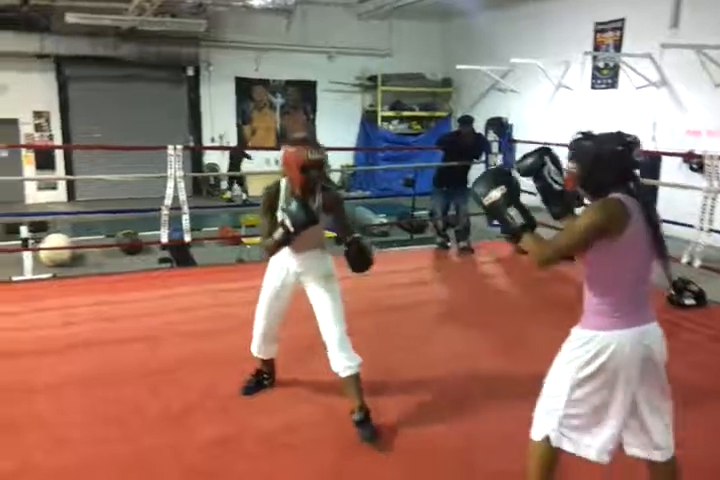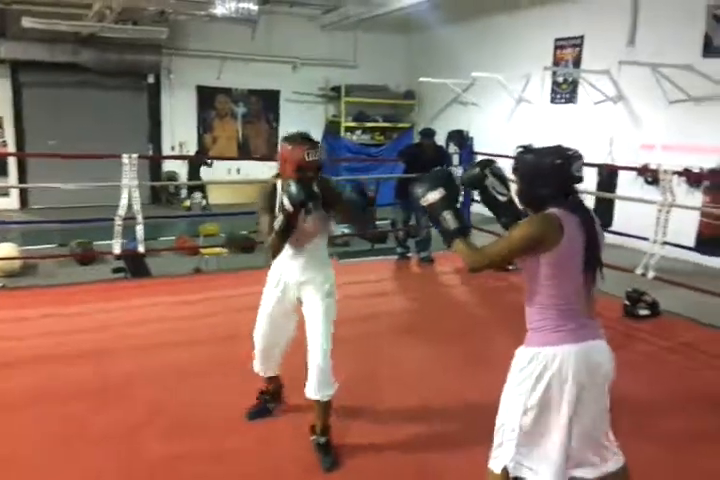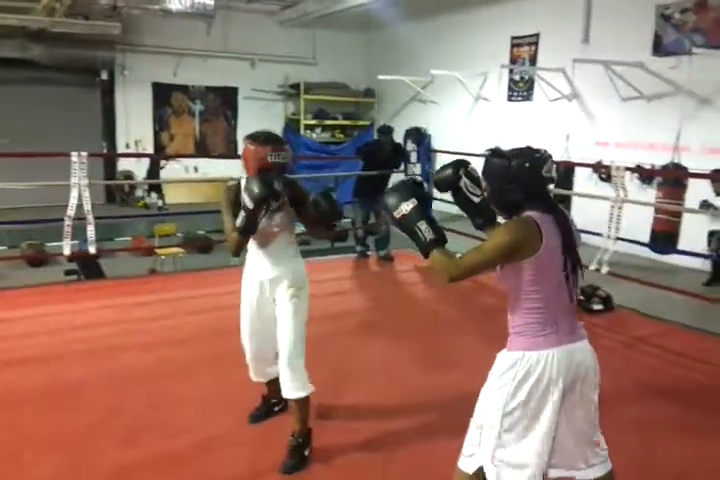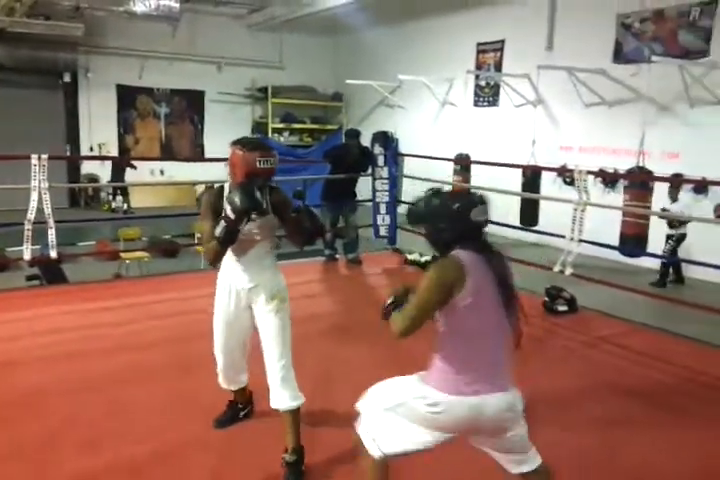
dt=0.4s
person 1, frame 1
left shoulder: (329, 196)
right shoulder: (274, 194)
left elbow: (344, 228)
right elbow: (268, 247)
left wrist: (353, 243)
right wrist: (287, 229)
left hip: (318, 265)
right hip: (283, 263)
left knee: (336, 335)
right knee: (264, 324)
left ankle: (361, 413)
right ankle: (266, 373)
person 1, frame 2
left shoulder: (327, 190)
right shoulder: (271, 194)
left elbow: (363, 227)
right elbow: (272, 249)
left wrist: (363, 208)
right wrist: (288, 211)
left hip: (318, 278)
right hip: (283, 275)
left knee: (319, 356)
right knee: (265, 342)
left ankle: (322, 433)
right ankle: (270, 392)
person 1, frame 3
left shoulder: (292, 190)
right shoulder: (235, 194)
left elbow: (317, 231)
right elbow: (234, 247)
left wrist: (328, 220)
right wrist: (251, 209)
left hip: (289, 273)
right hip: (256, 273)
left knee: (290, 354)
right knee: (255, 345)
left ankle: (301, 437)
right ankle: (275, 397)
person 1, frame 4
left shoulder: (275, 198)
right shoulder: (214, 199)
left elbow: (299, 239)
right elbow: (211, 257)
left wrist: (308, 227)
right wrist: (228, 223)
left hip: (267, 283)
right hip: (232, 281)
left knee: (279, 365)
right knee: (226, 354)
right ankle: (242, 402)
person 2, frame 1
left shoulder: (607, 210)
right shoulder: (639, 207)
left elbow: (547, 255)
left wrist: (511, 213)
right wrist: (557, 202)
left hip: (602, 340)
right hip: (645, 335)
left knee: (551, 423)
right knee: (653, 435)
person 2, frame 2
left shoulder: (542, 225)
right shoulder: (585, 221)
left elbow: (476, 260)
left wrist: (445, 216)
left hip: (549, 355)
right hip: (593, 351)
right knee: (600, 447)
person 2, frame 3
left shoulder: (519, 231)
right shoulder: (559, 221)
left elbow: (453, 271)
left wrist: (419, 226)
right wrist: (477, 210)
left hip: (532, 361)
right hip: (577, 353)
person 2, frame 4
left shoulder: (447, 269)
right shoulder: (496, 263)
left elbow: (402, 326)
left wrist: (394, 306)
left hip: (446, 399)
right hip: (499, 397)
left knee: (372, 418)
person 3, frame 1
left shoulder: (478, 140)
right shoulder: (452, 138)
left hip: (460, 182)
right hip: (443, 180)
left knee: (463, 214)
right knee: (440, 213)
left ankle: (463, 242)
right ankle: (442, 240)
person 3, frame 2
left shoulder: (438, 152)
right shoulder: (413, 150)
right elbow: (401, 157)
right hip: (405, 190)
left knee: (424, 224)
right knee: (402, 223)
left ankle: (424, 253)
right ankle: (402, 251)
person 3, frame 3
left shoulder: (396, 149)
right shoulder: (370, 147)
right elbow: (359, 154)
left hip: (380, 190)
right hip: (364, 189)
left knee: (383, 222)
right knee: (361, 222)
left ankle: (383, 251)
right ankle: (361, 249)
person 3, frame 4
left shoulder: (363, 153)
right shoulder: (338, 151)
left hip: (348, 194)
right hip: (332, 194)
left knee: (351, 225)
right knee: (329, 225)
left ankle: (351, 254)
right ankle: (330, 252)
